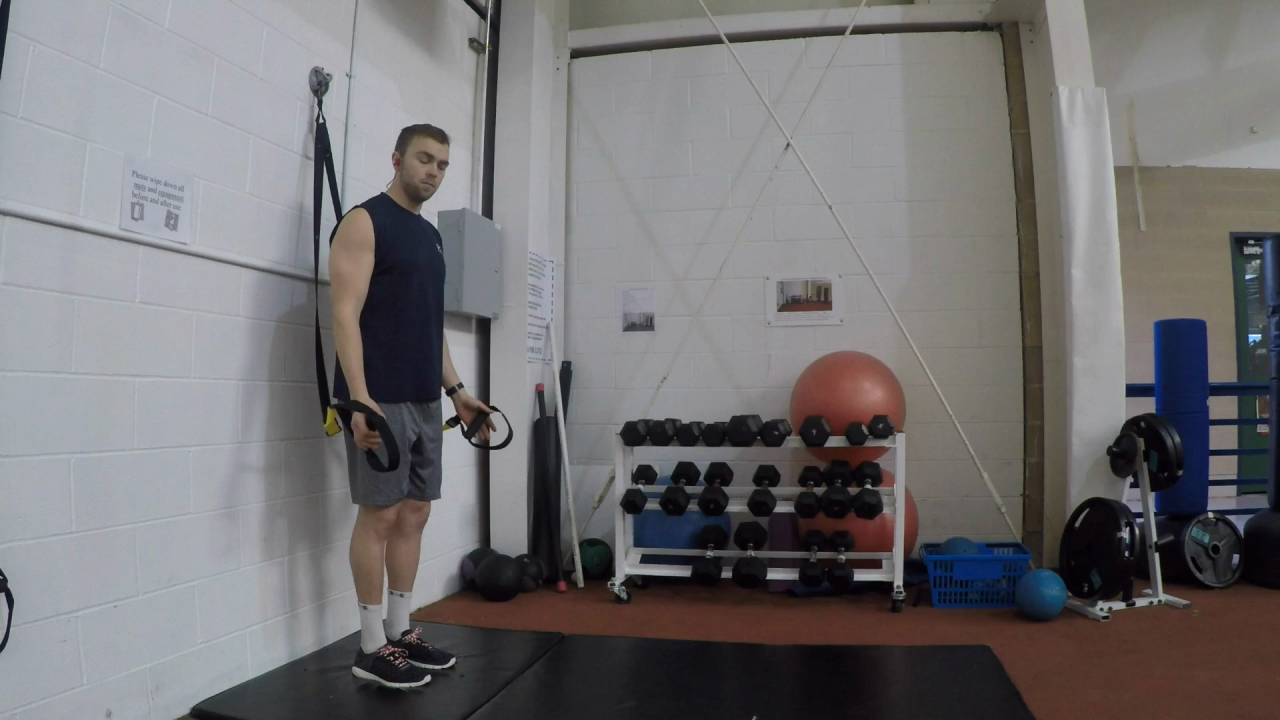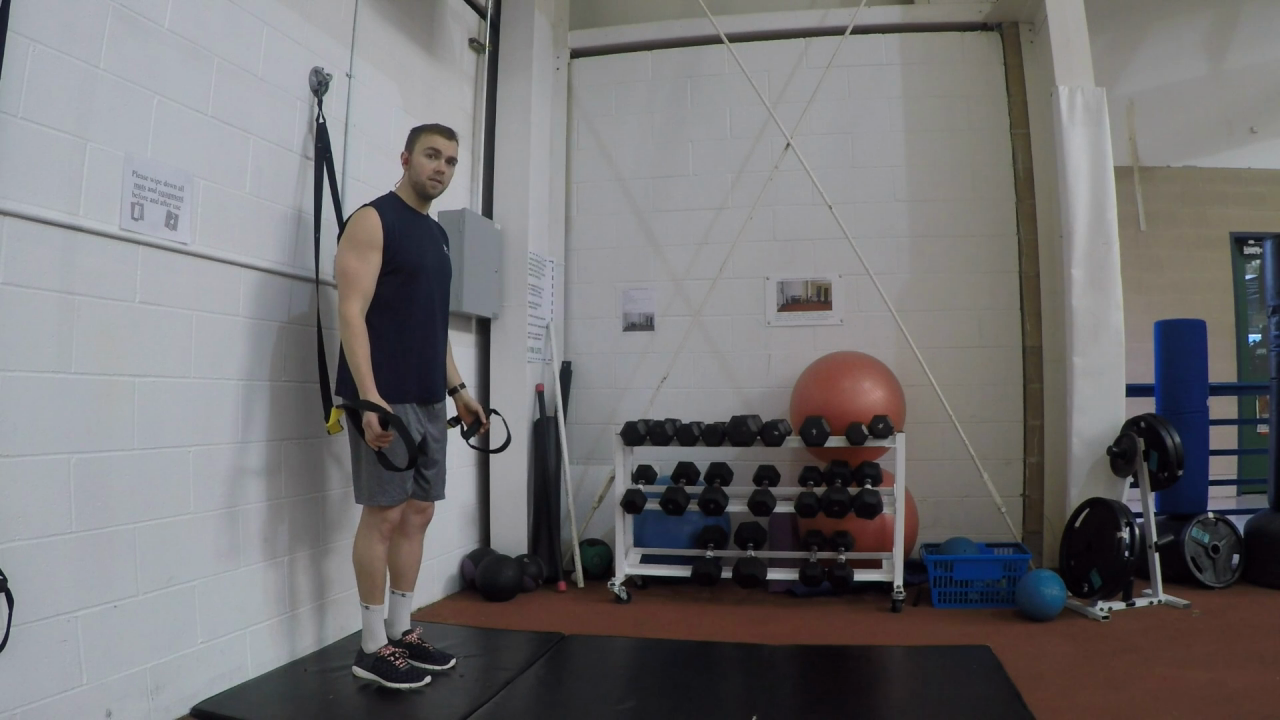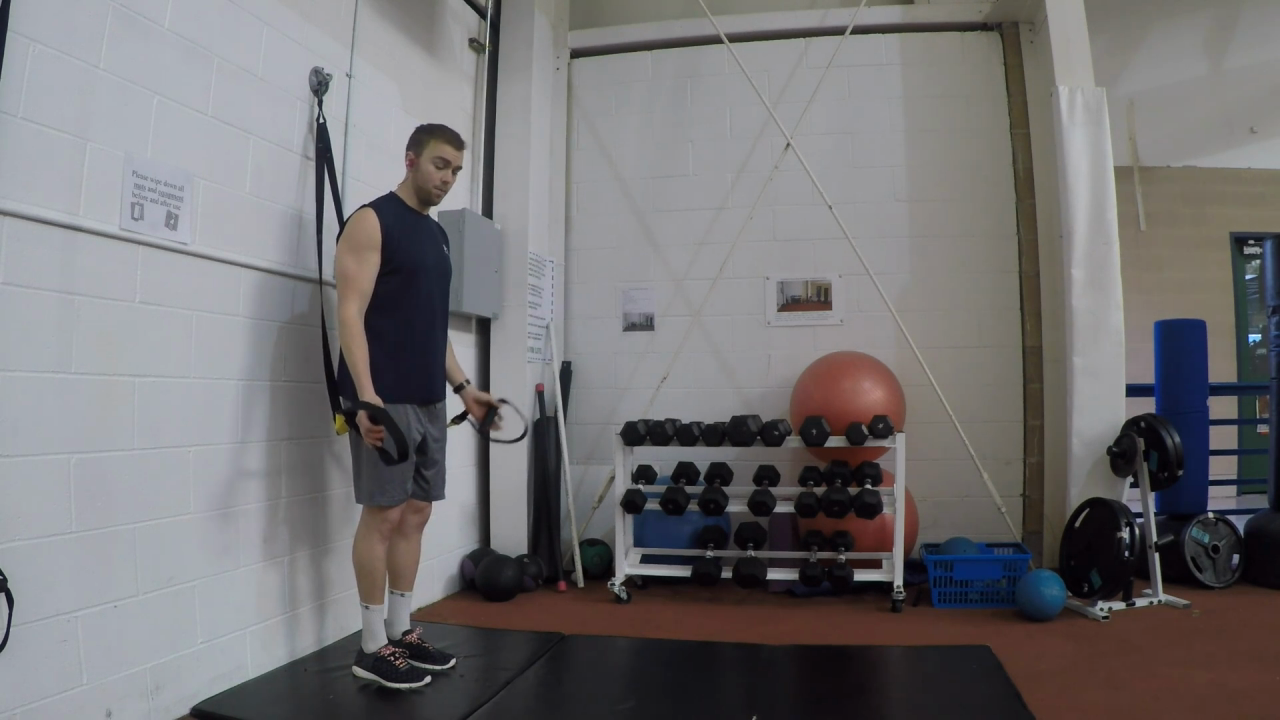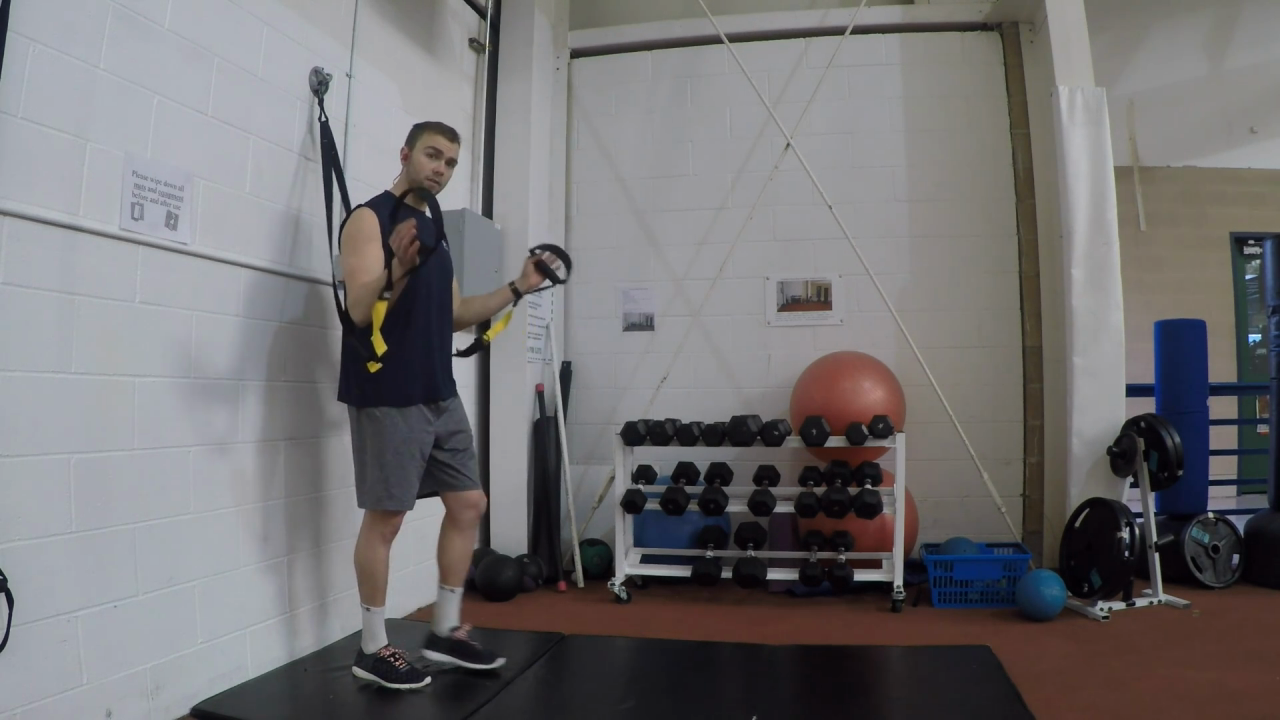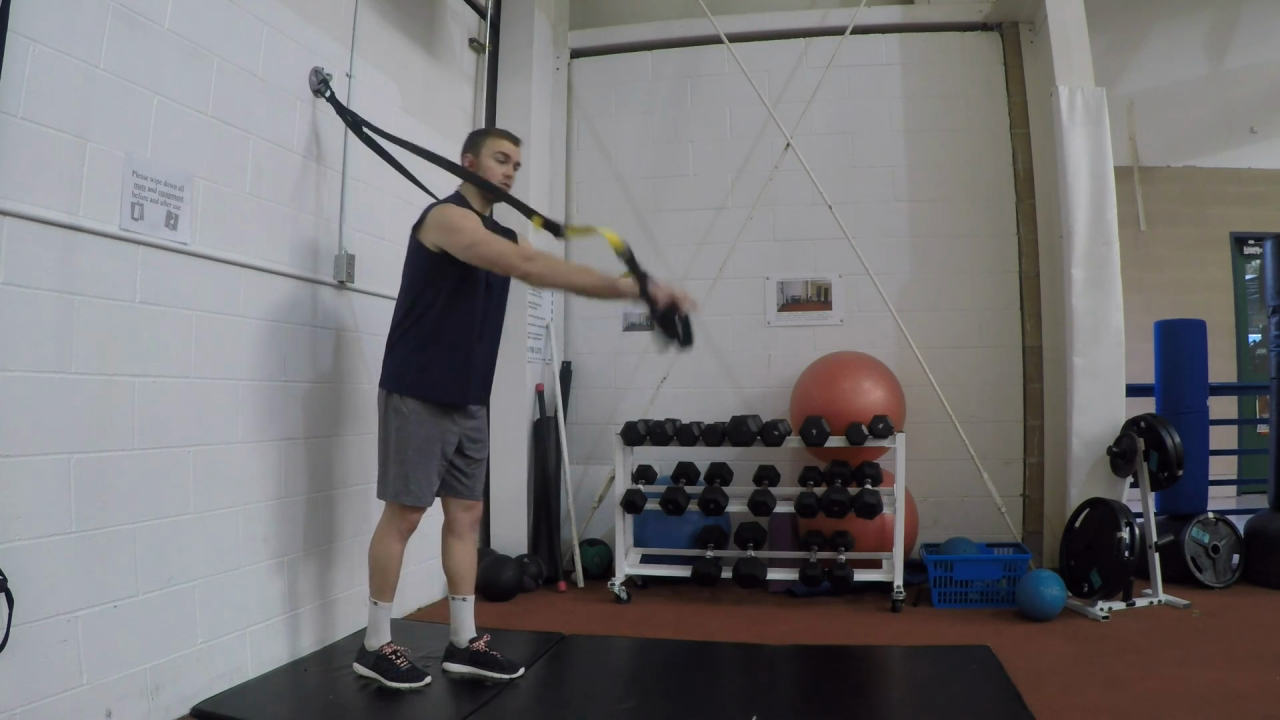
dt=1s
person 1, frame 1
left shoulder: (429, 234)
right shoulder: (365, 222)
right elbow: (345, 314)
left wrist: (455, 388)
right wrist: (360, 398)
left hip: (423, 400)
right hip: (380, 400)
left knee: (413, 512)
right knee: (379, 514)
left ankle: (400, 630)
right ankle: (371, 647)
person 1, frame 2
left shoulder: (436, 234)
right shoulder: (373, 221)
right elbow: (352, 312)
left wrist: (458, 389)
right wrist: (370, 398)
left hip: (429, 400)
right hip: (386, 399)
left knee: (417, 513)
right knee: (384, 515)
left ankle: (401, 631)
right ankle: (373, 647)
person 1, frame 3
left shoulder: (436, 234)
right shoulder: (372, 221)
right elbow: (350, 312)
left wrist: (465, 386)
right wrist: (366, 394)
left hip: (428, 400)
right hip: (385, 400)
left knee: (415, 513)
right knee: (382, 515)
left ankle: (400, 631)
right ankle: (371, 646)
person 1, frame 4
left shoulder: (435, 231)
right shoulder: (370, 219)
right elbow: (360, 307)
left wrist: (517, 288)
right wrist: (397, 265)
left hip: (440, 396)
right hip: (388, 397)
left knee: (468, 505)
right knee: (384, 517)
left ankle: (447, 629)
right ankle: (373, 647)
person 1, frame 5
left shoulder: (499, 234)
right shoulder: (448, 217)
left elbow: (563, 271)
right elbow: (532, 267)
left wrist: (637, 288)
right wrist: (634, 285)
left hip: (467, 397)
right hip: (418, 393)
left knee: (466, 512)
right knee: (403, 513)
left ankle: (464, 641)
right ankle: (376, 645)
